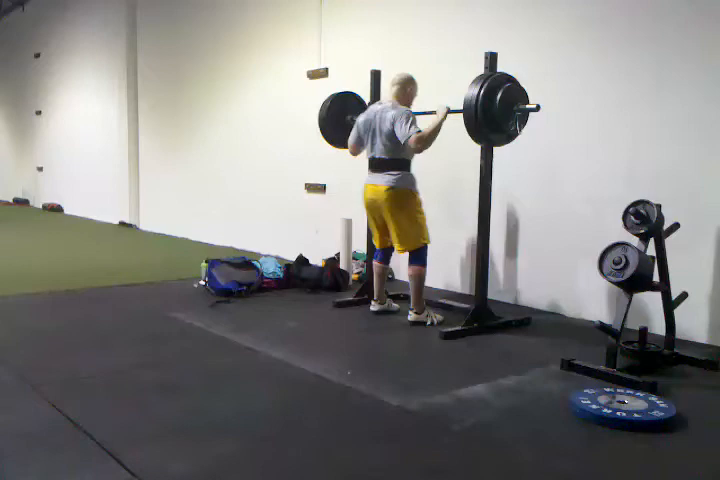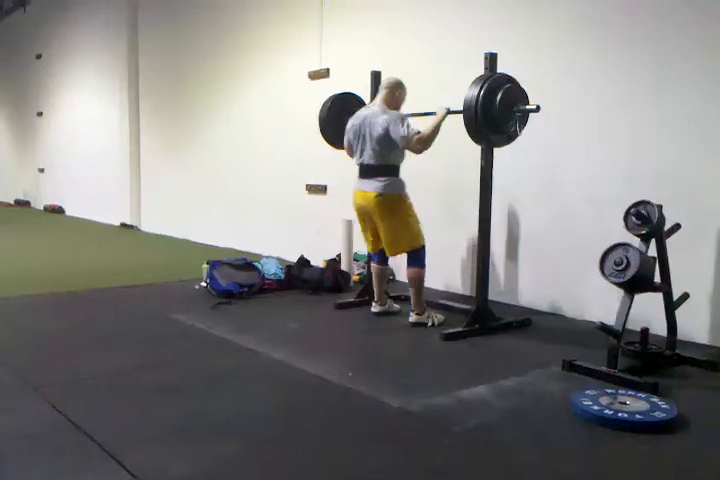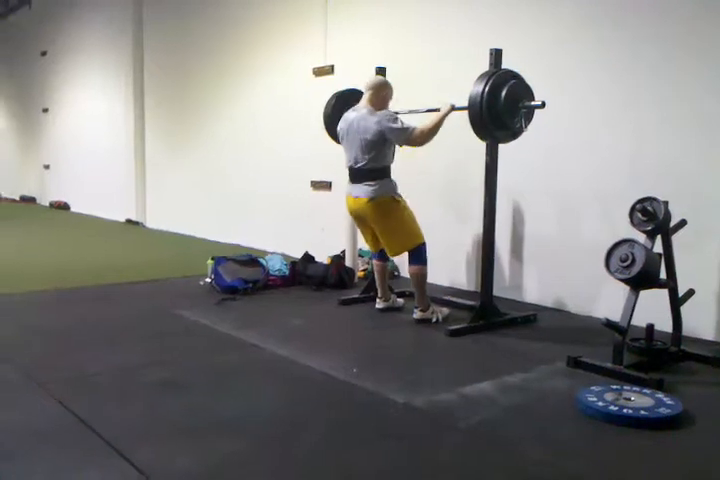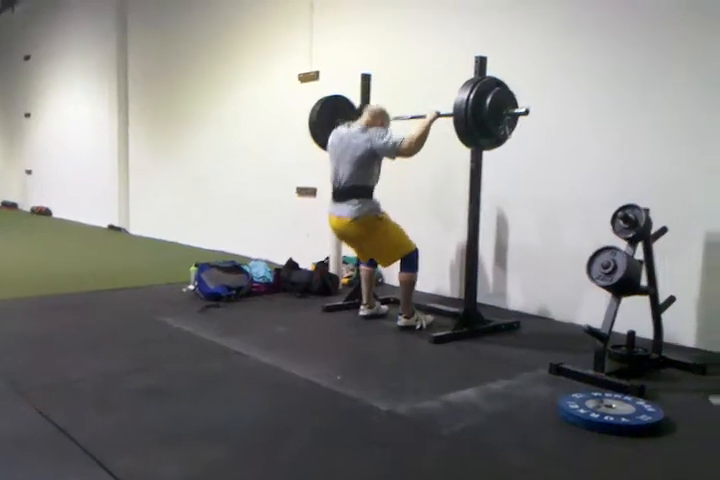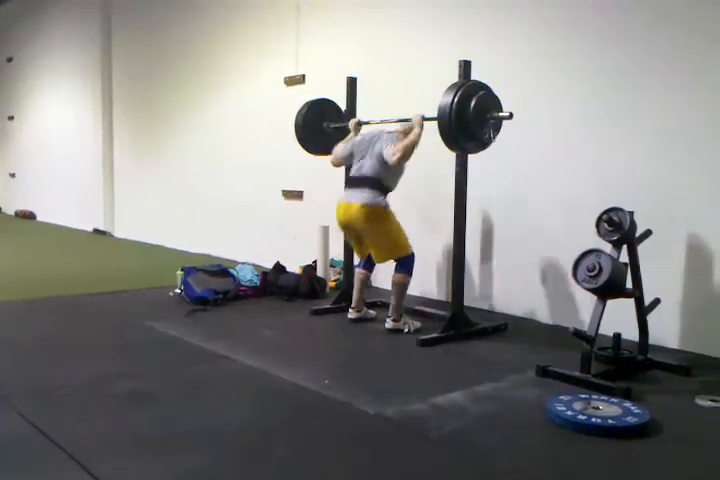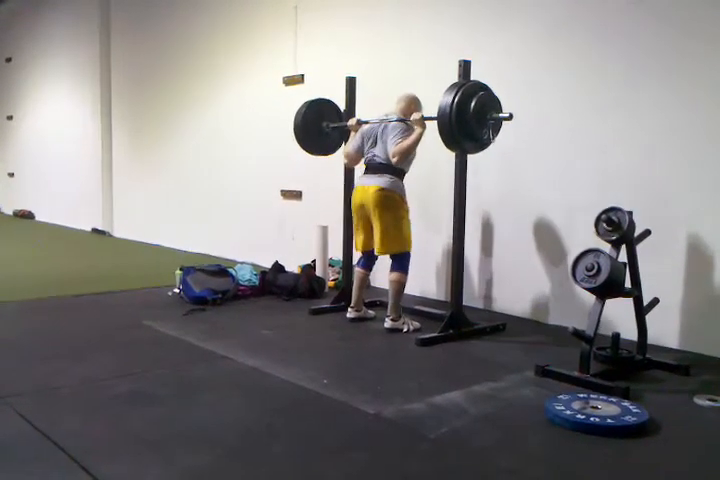
dt=0.3s
person 1, frame 1
left shoulder: (367, 114)
right shoulder: (400, 114)
left elbow: (353, 149)
right elbow: (417, 144)
right wrist: (440, 118)
left hip: (371, 187)
right hip: (396, 189)
left knee: (383, 246)
right knee: (417, 248)
left ankle: (379, 300)
right ankle: (418, 311)
person 1, frame 2
left shoulder: (356, 118)
right shoulder: (391, 118)
left elbow: (349, 151)
right elbow: (418, 145)
right wrist: (439, 118)
left hip: (361, 194)
right hip: (386, 194)
left knee: (379, 249)
right knee: (415, 250)
left ankle: (380, 302)
right ankle: (419, 312)
person 1, frame 3
left shoulder: (345, 119)
right shoulder: (381, 120)
right elbow: (419, 137)
right wrist: (443, 113)
left hip: (353, 199)
right hip: (378, 198)
left knee: (379, 247)
right knee: (416, 248)
left ankle: (384, 298)
right ankle: (423, 308)
person 1, frame 4
left shoulder: (337, 134)
right shoulder: (372, 137)
right elbow: (409, 147)
left wrist: (360, 126)
right wrist: (428, 121)
left hip: (336, 217)
right hip: (361, 216)
left knee: (370, 254)
right knee: (409, 255)
left ankle: (368, 305)
right ankle: (407, 316)
person 1, frame 5
left shoulder: (365, 137)
right shoulder: (392, 138)
left elbow: (335, 160)
right elbow: (397, 157)
left wrist: (353, 133)
right wrist: (417, 131)
left hip: (345, 208)
right hip: (369, 207)
left knee: (369, 255)
right knee: (405, 258)
left ankle: (357, 308)
right ankle: (396, 319)
person 1, frame 6
left shoulder: (370, 127)
right shoulder: (401, 126)
left elbow: (349, 160)
right elbow: (397, 157)
left wrist: (354, 132)
right wrist: (419, 130)
left hip: (360, 191)
right hip: (385, 192)
left knee: (368, 253)
right knee: (400, 256)
left ankle: (355, 308)
right ankle: (394, 318)
